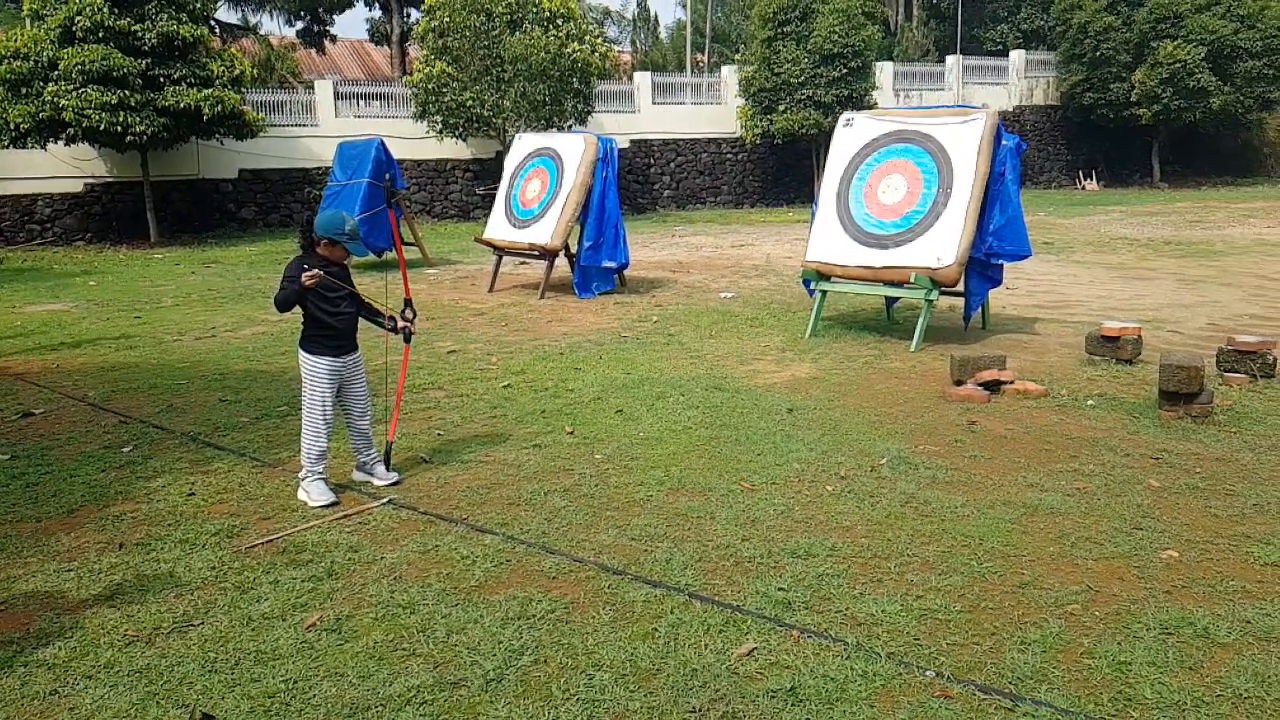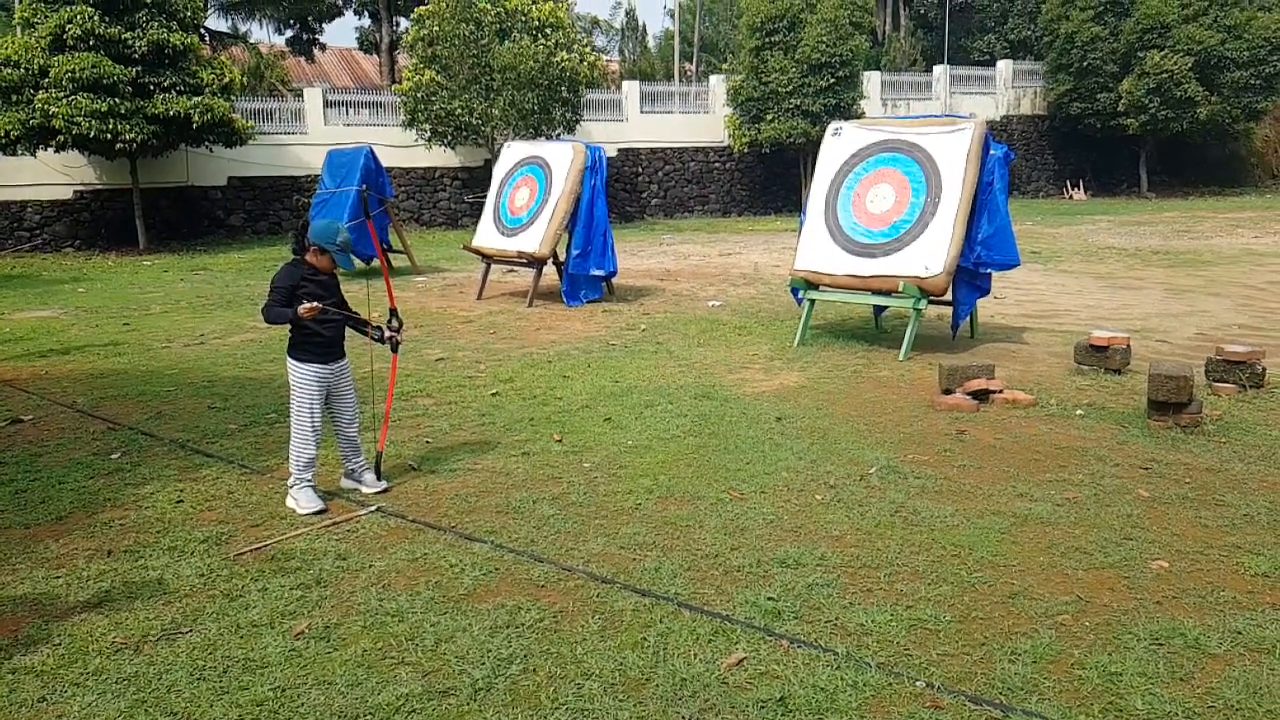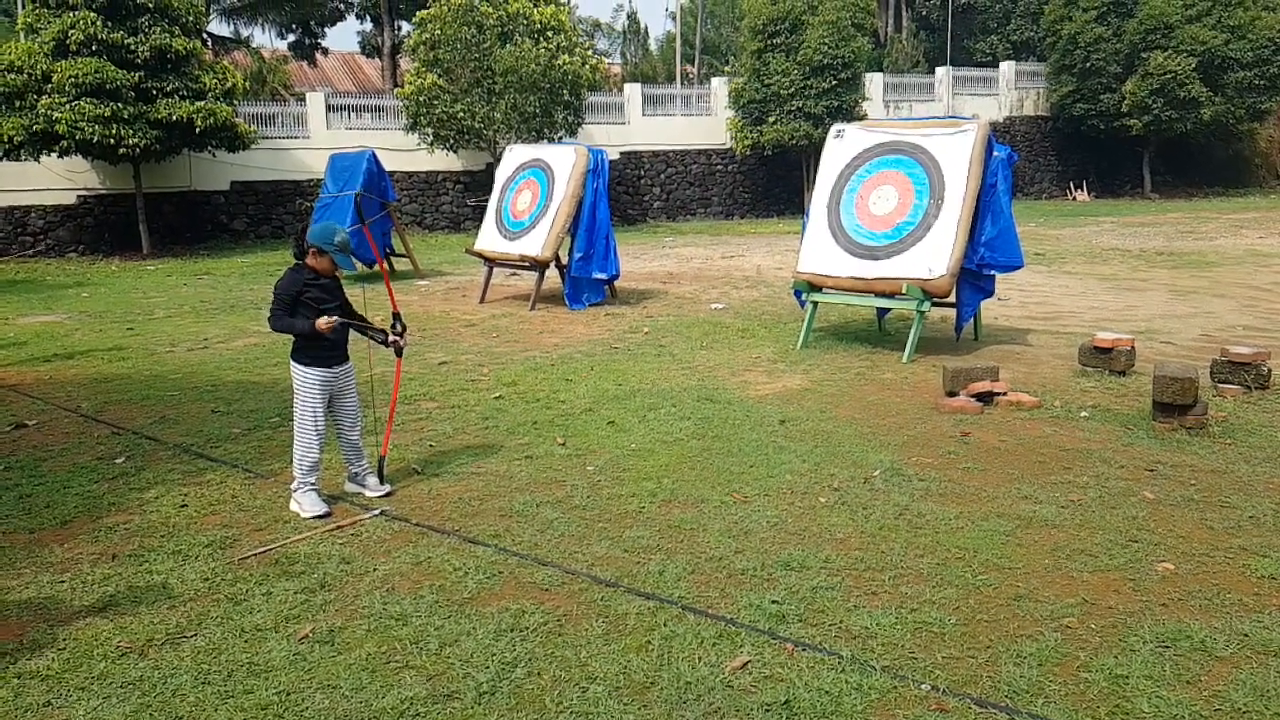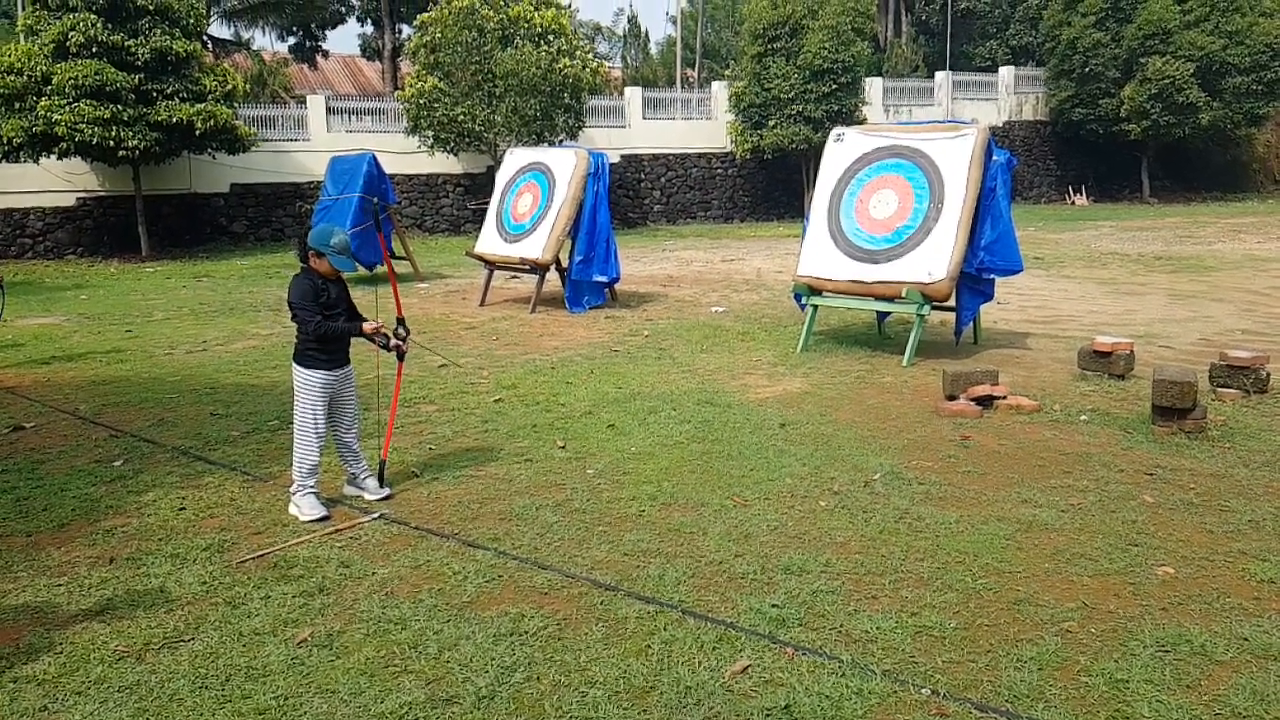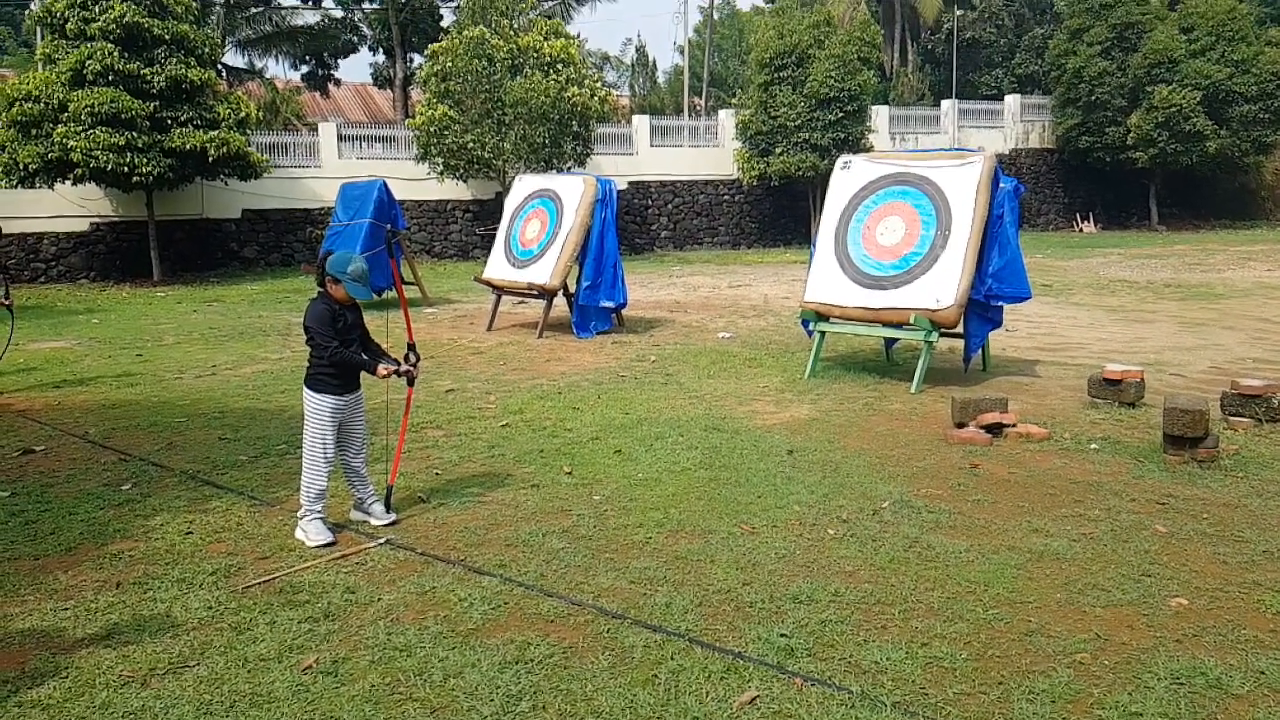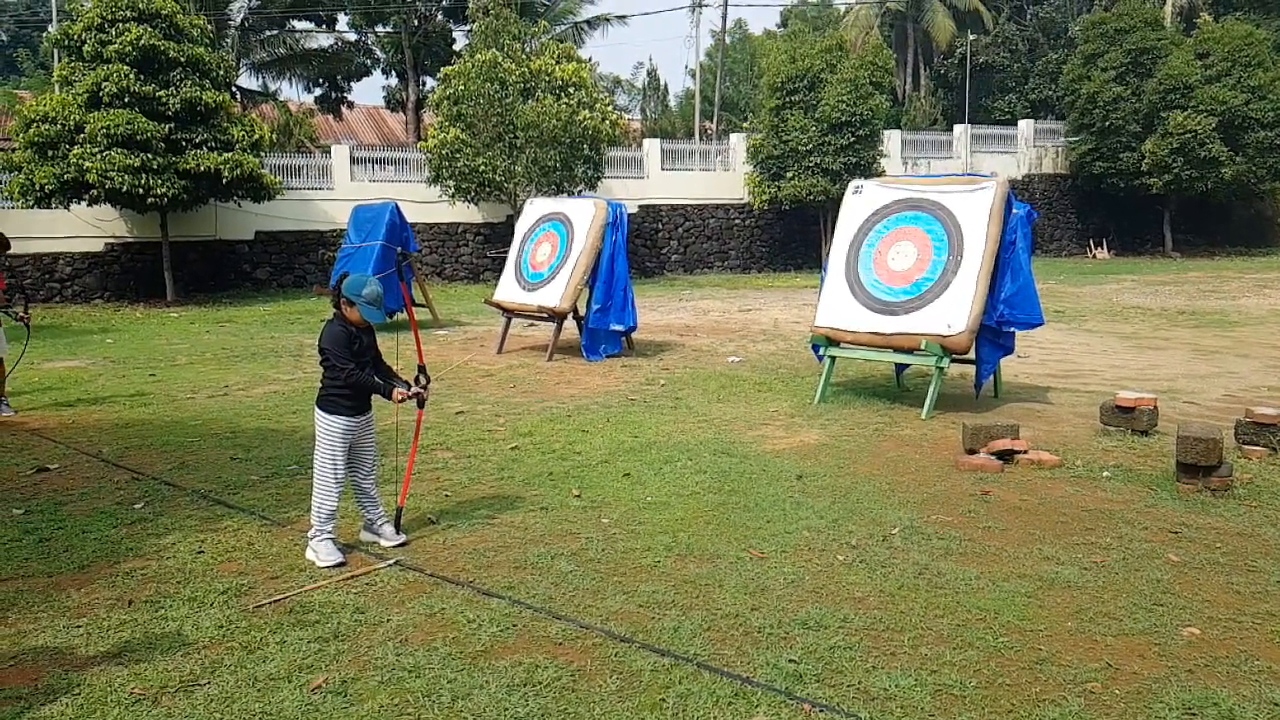
dt=0.5s
person 1, frame 1
left shoulder: (340, 269)
right shoulder: (301, 266)
left elbow: (358, 303)
right elbow: (281, 303)
left wrist: (392, 322)
right wrist: (301, 287)
left hip: (350, 354)
right hip: (319, 358)
left knee: (360, 413)
right knee: (318, 419)
left ankle: (367, 464)
right ankle: (311, 479)
person 1, frame 2
left shoulder: (329, 277)
right shoulder: (290, 275)
left elbow: (345, 313)
right elbow: (270, 312)
left wrist: (378, 333)
right wrist: (297, 314)
left hip: (338, 362)
right hip: (307, 366)
left knee: (348, 421)
right knee: (307, 427)
left ankle: (355, 471)
right ankle: (300, 486)
person 1, frame 3
left shoulder: (331, 281)
right shoulder: (293, 280)
left elbow: (350, 315)
right elbow: (277, 321)
left wrist: (383, 336)
right wrist: (312, 326)
left hip: (341, 365)
right hip: (310, 369)
left knee: (350, 424)
right knee: (310, 431)
left ankle: (359, 475)
right ankle: (303, 490)
person 1, frame 4
left shoulder: (337, 283)
right shoulder: (302, 286)
left elbow: (353, 316)
right elbow: (316, 328)
left wrist: (385, 340)
right wrist: (358, 330)
left hip: (342, 368)
right hip: (312, 371)
left knee: (348, 428)
right knee: (311, 433)
left ankle: (358, 478)
right ankle: (302, 494)
person 1, frame 5
left shoulder: (352, 308)
right shoulder: (319, 311)
left elbow: (366, 342)
right elbow: (333, 353)
left wrist: (395, 365)
right wrist: (373, 367)
left hip: (352, 393)
right hip: (323, 395)
left knee: (356, 453)
right knee: (319, 457)
left ankle: (365, 503)
right ankle: (309, 518)
person 1, frame 6
left shoulder: (365, 330)
right shoulder: (335, 333)
left elbow: (378, 365)
right elbow: (349, 375)
left wrist: (405, 387)
right wrist: (388, 392)
left hip: (362, 414)
right hip: (335, 416)
left knee: (366, 474)
right knee: (330, 479)
left ankle: (375, 524)
right ankle: (320, 539)
